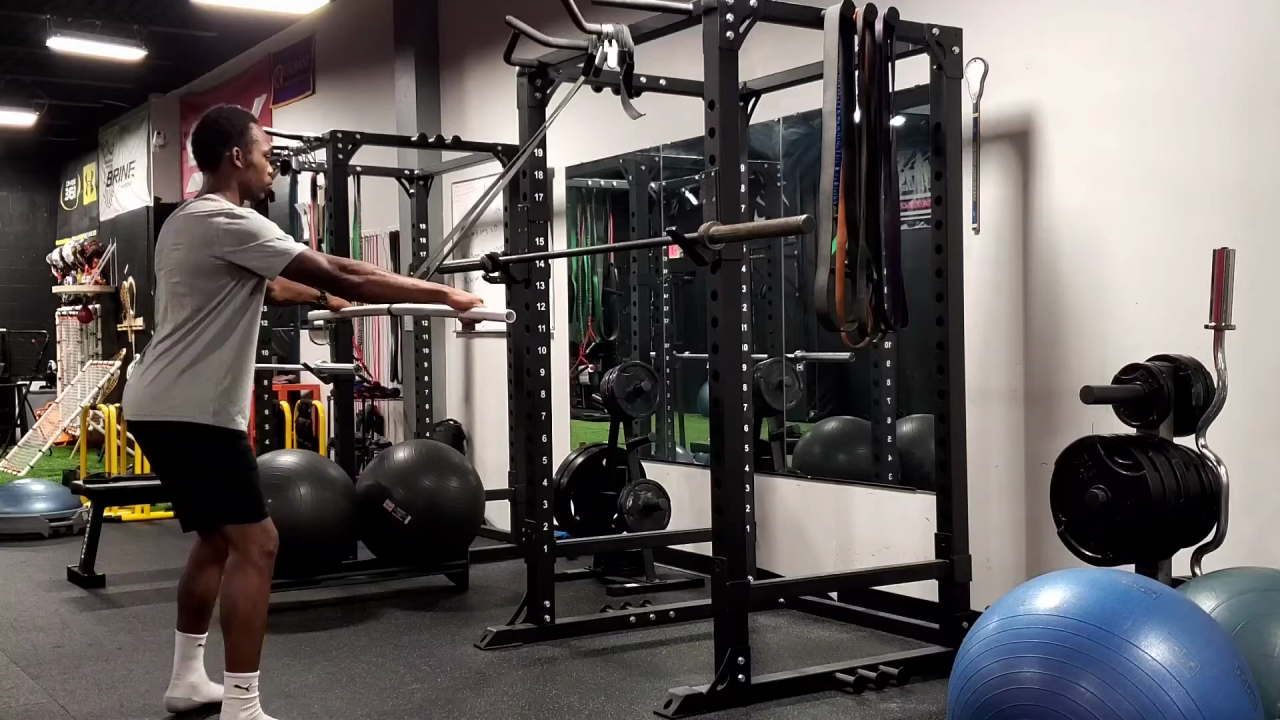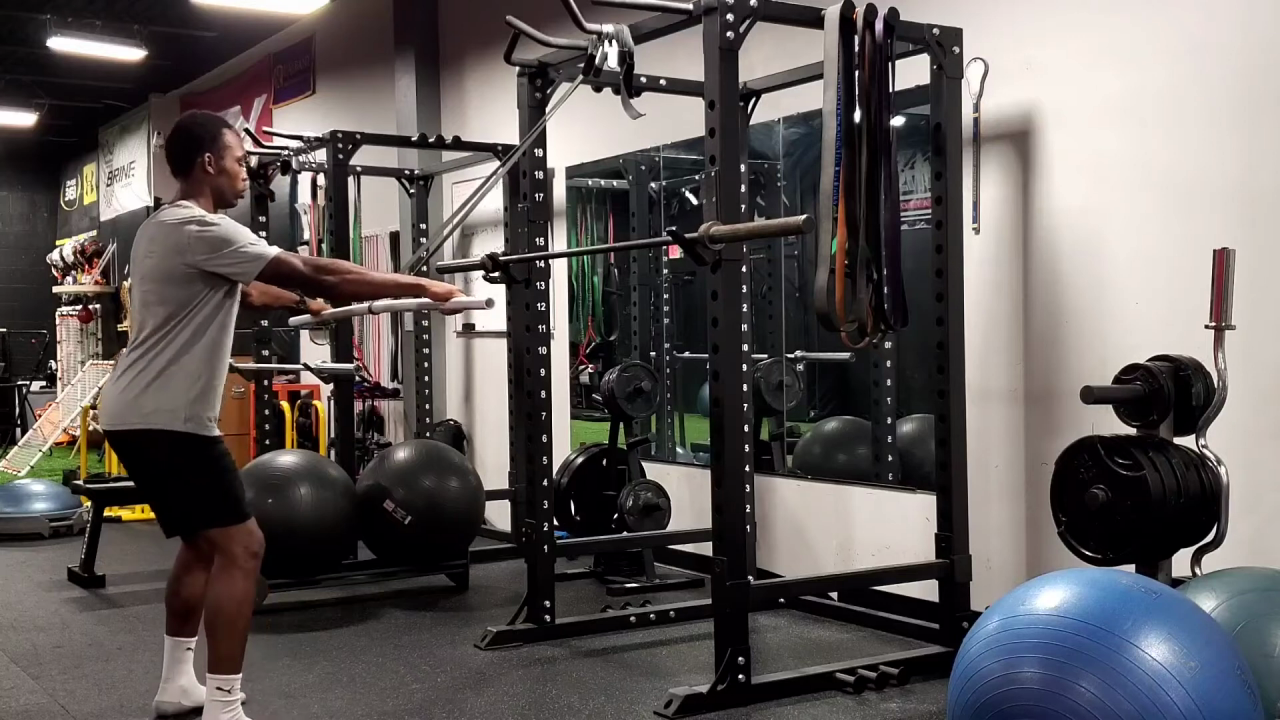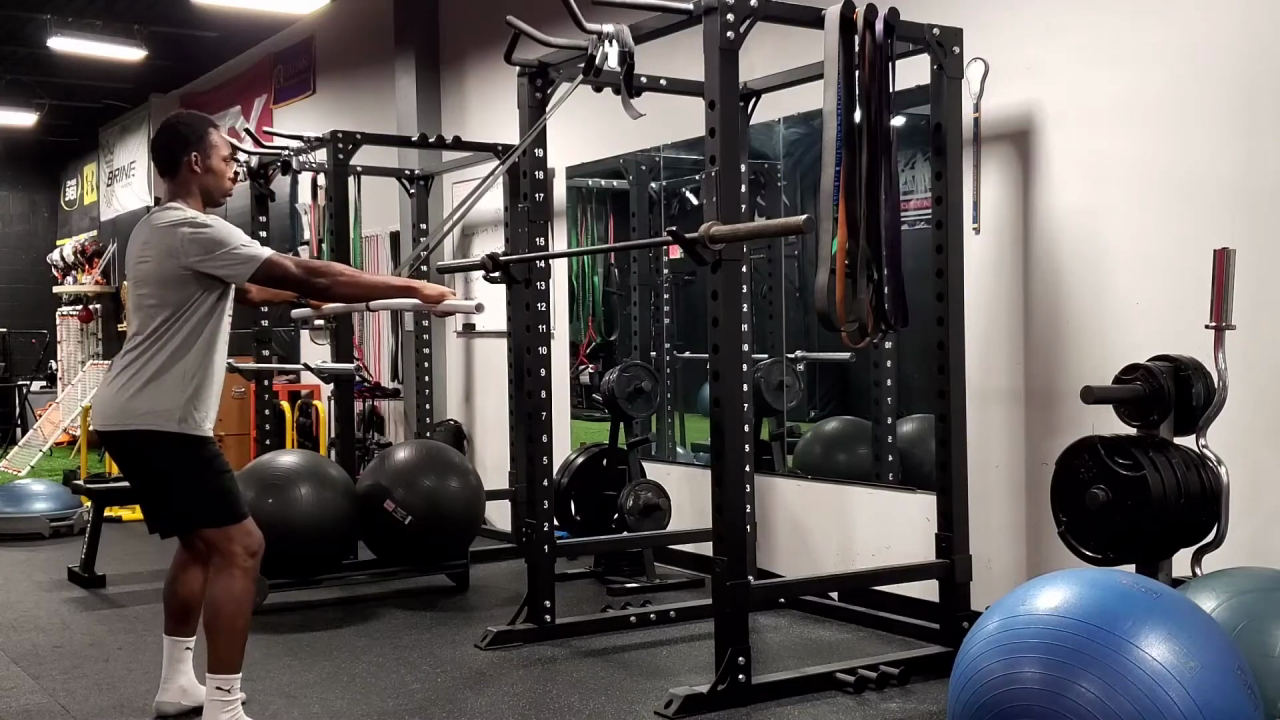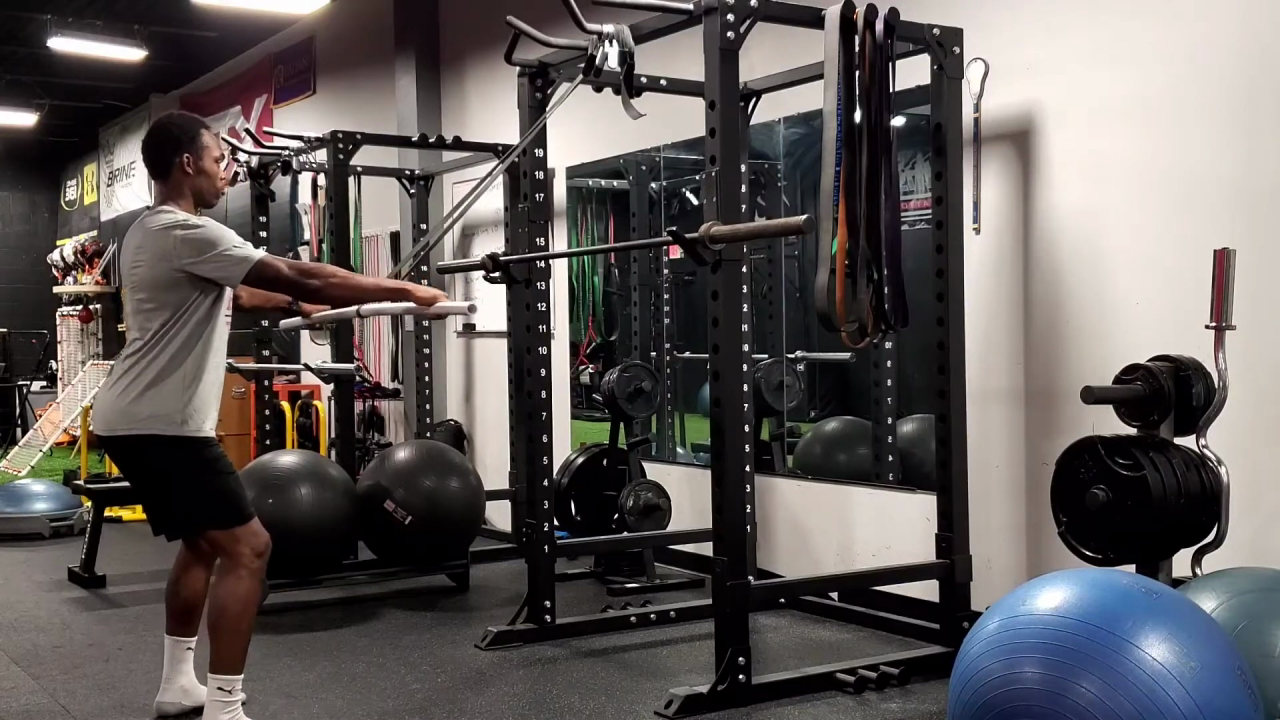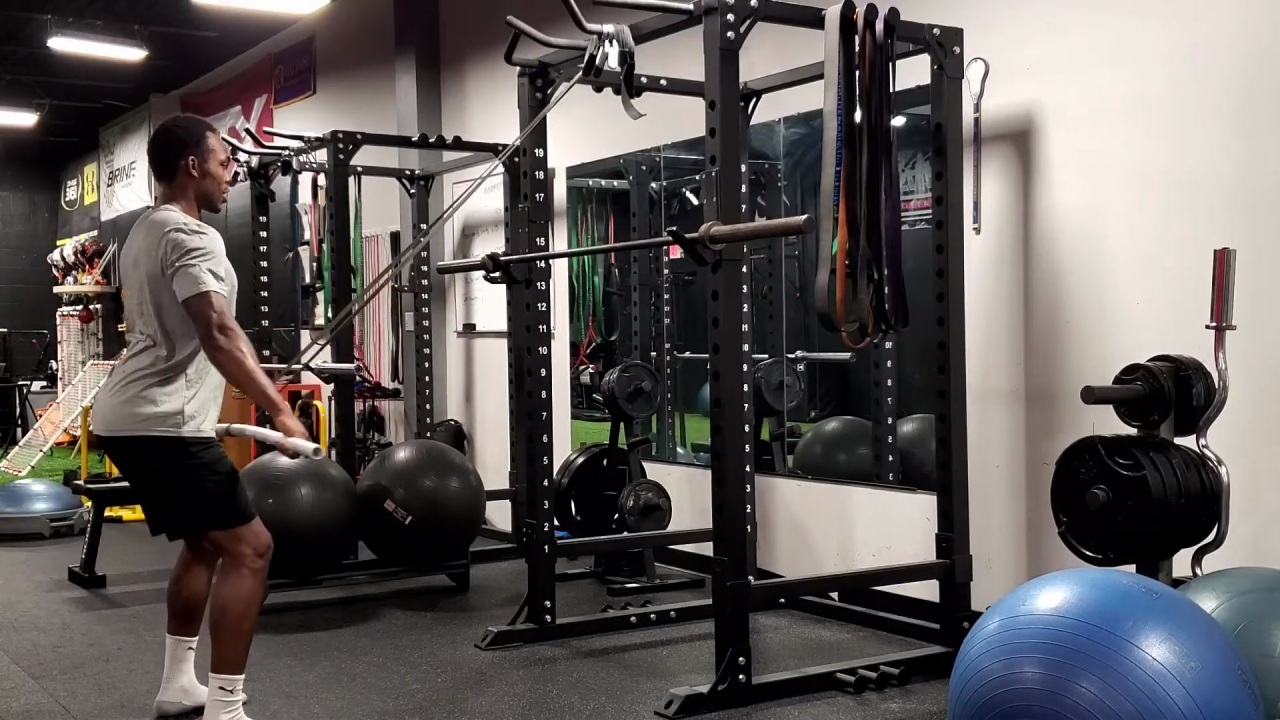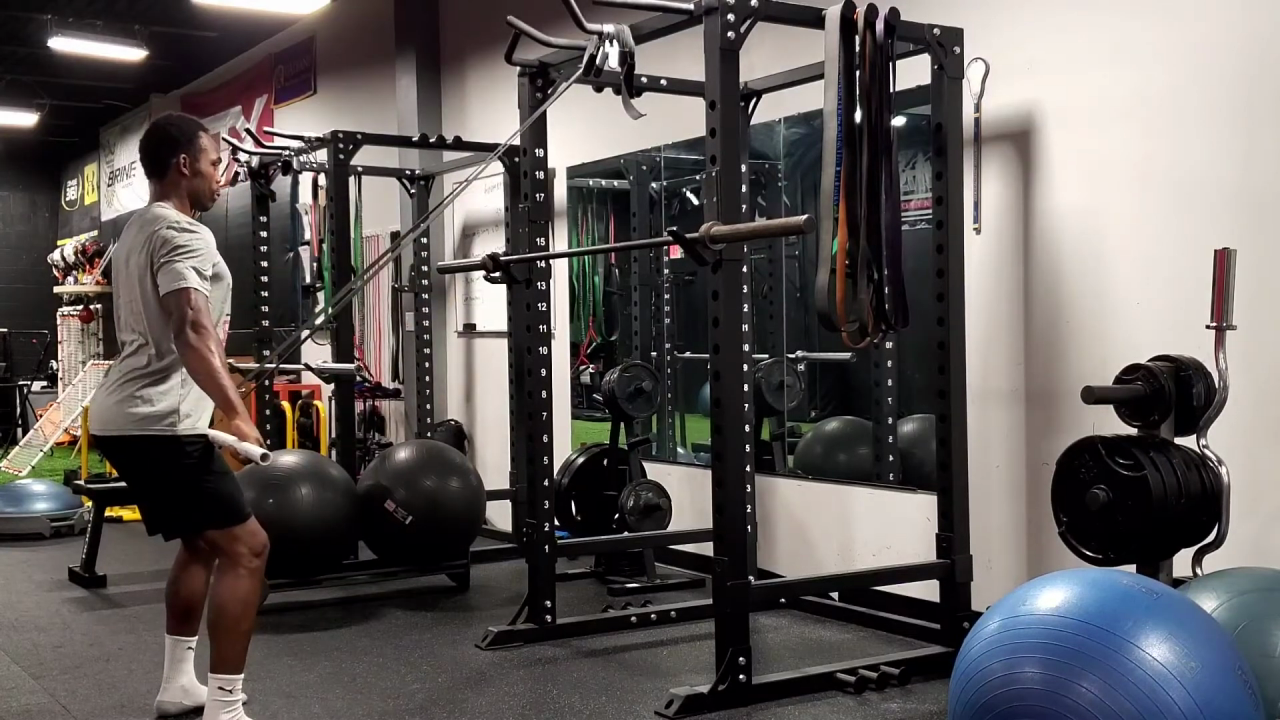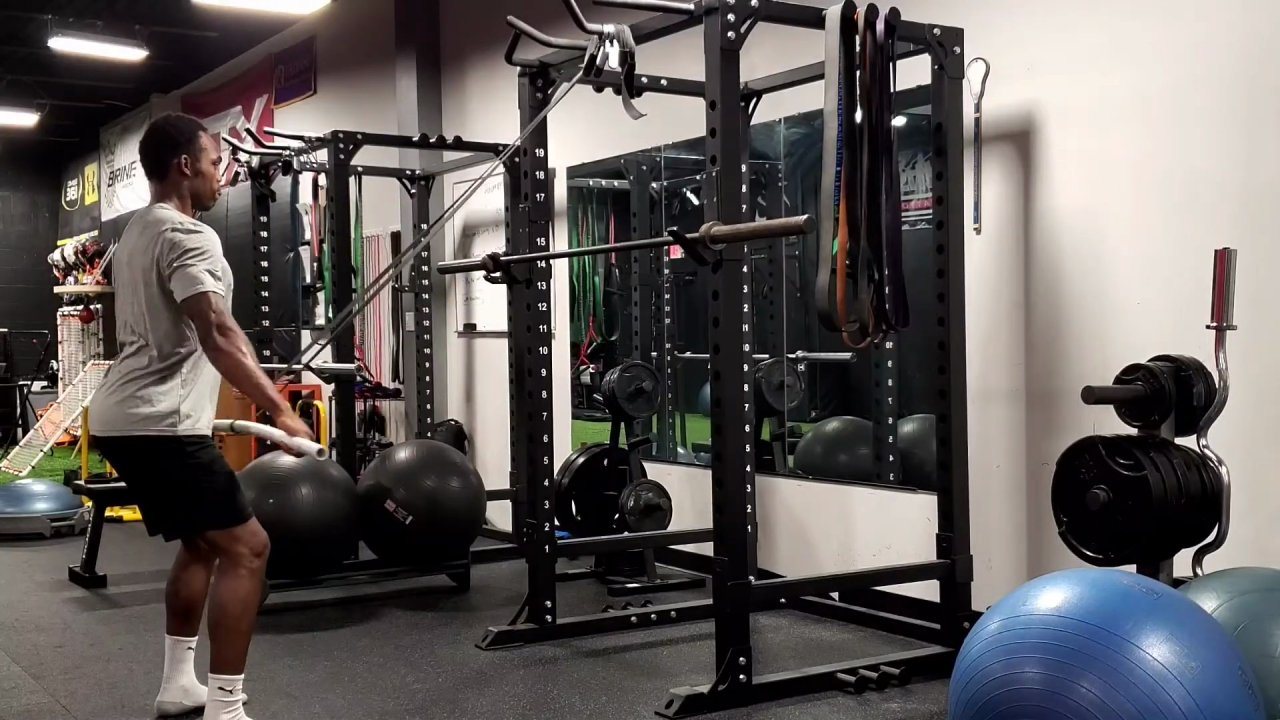
dt=0.7s
person 1, frame 1
left shoulder: (191, 221)
right shoulder: (228, 223)
left elbow: (263, 286)
right elbow: (342, 275)
left wrist: (321, 299)
right wrist: (443, 293)
left hip: (164, 406)
right hip: (191, 411)
left knee: (218, 538)
right knee: (255, 546)
person 1, frame 2
left shoulder: (167, 228)
right shoulder: (199, 229)
left elbow: (243, 290)
right elbow: (314, 273)
left wrist: (303, 304)
right wrist: (421, 286)
left hip: (141, 415)
right hip: (164, 418)
left knee: (203, 542)
right knee: (239, 548)
person 1, frame 3
left shoulder: (161, 228)
right shoulder: (192, 230)
left elbow: (244, 288)
right elbow: (307, 275)
left wrist: (303, 297)
right wrist: (413, 288)
left hip: (136, 415)
right hip: (158, 420)
left knee: (200, 542)
right knee: (239, 548)
person 1, frame 4
left shoulder: (151, 231)
right shoulder: (185, 234)
left elbow: (226, 294)
right elbow: (300, 277)
left wrist: (292, 304)
right wrist: (405, 290)
left hip: (136, 418)
right hip: (161, 423)
left knee: (204, 543)
right knee: (246, 548)
person 1, frame 5
left shoulder: (146, 232)
right shoulder: (190, 236)
right elbow: (218, 334)
right wrist: (279, 410)
left hip: (129, 415)
right hip: (160, 423)
left knee: (205, 543)
right knee: (248, 548)
person 1, frame 6
left shoulder: (138, 231)
right shoulder: (181, 233)
right elbow: (192, 330)
right wrist: (235, 413)
left hip: (126, 415)
right hip: (157, 421)
left knee: (202, 542)
right knee: (245, 547)
person 1, frame 7
left shoulder: (140, 232)
right shoulder: (186, 236)
right elbow: (217, 334)
right wrist: (280, 411)
left hip: (125, 416)
right hip: (158, 423)
left knee: (202, 542)
right knee: (246, 548)
